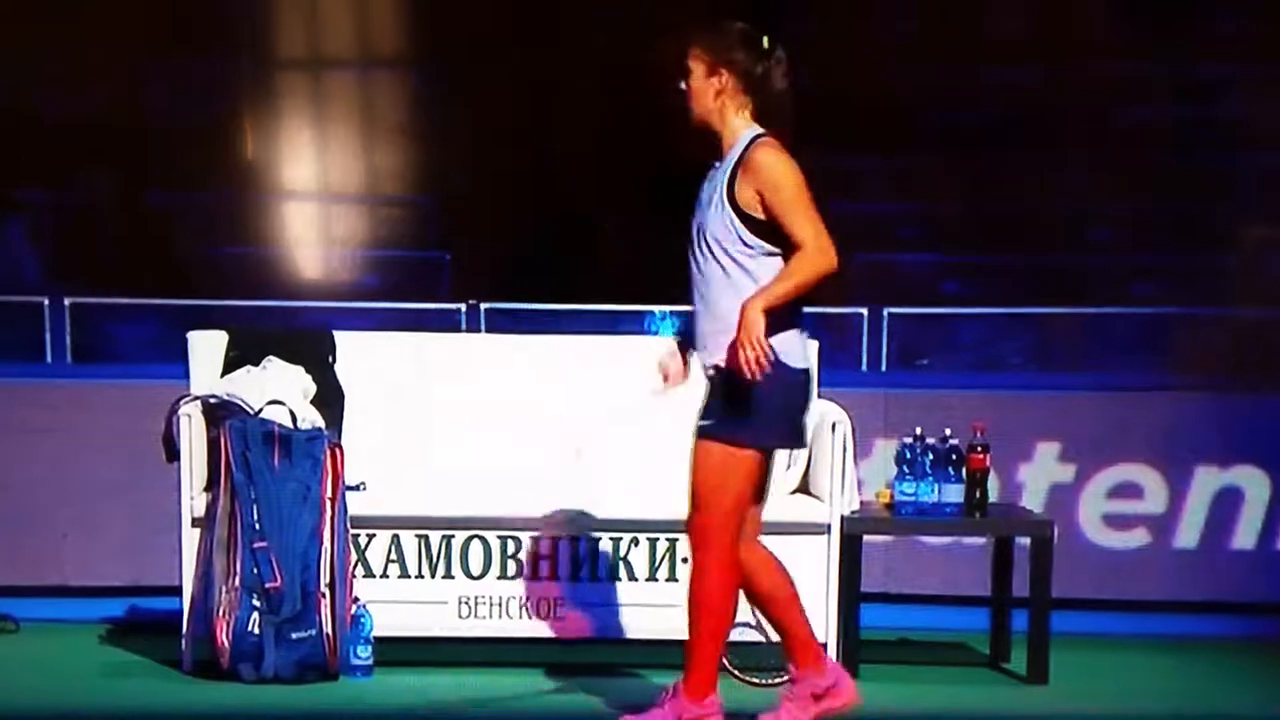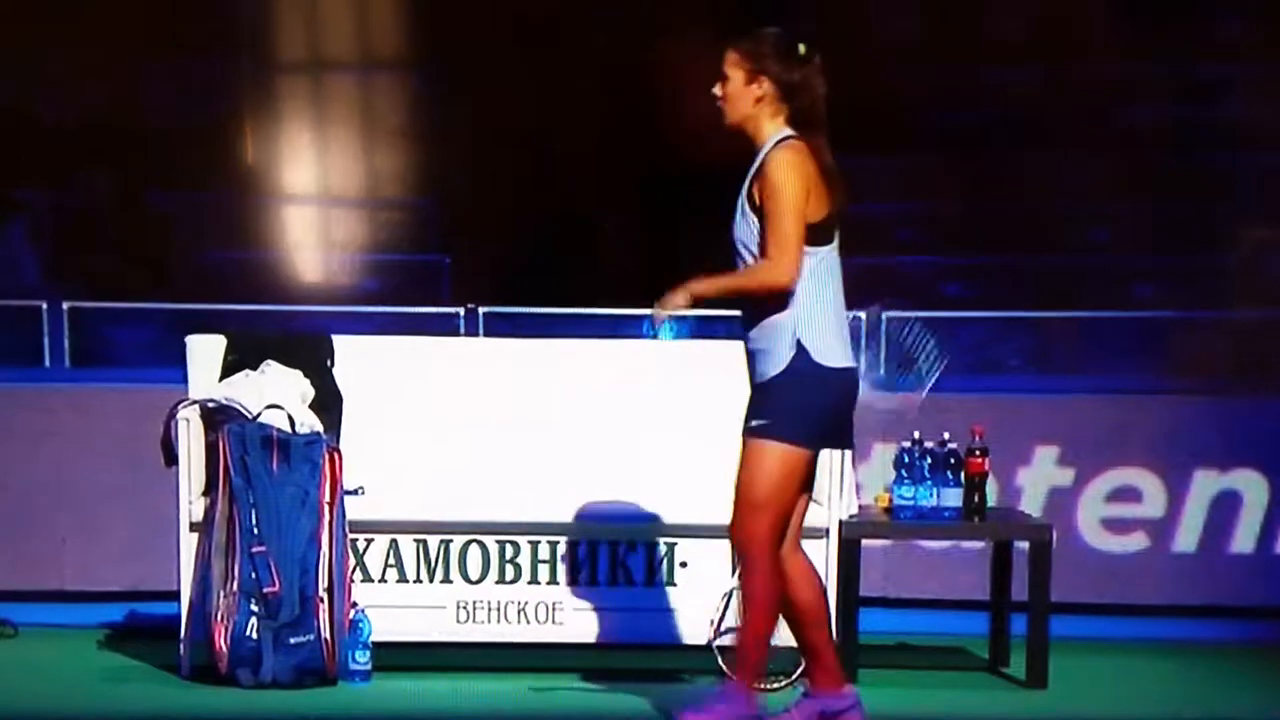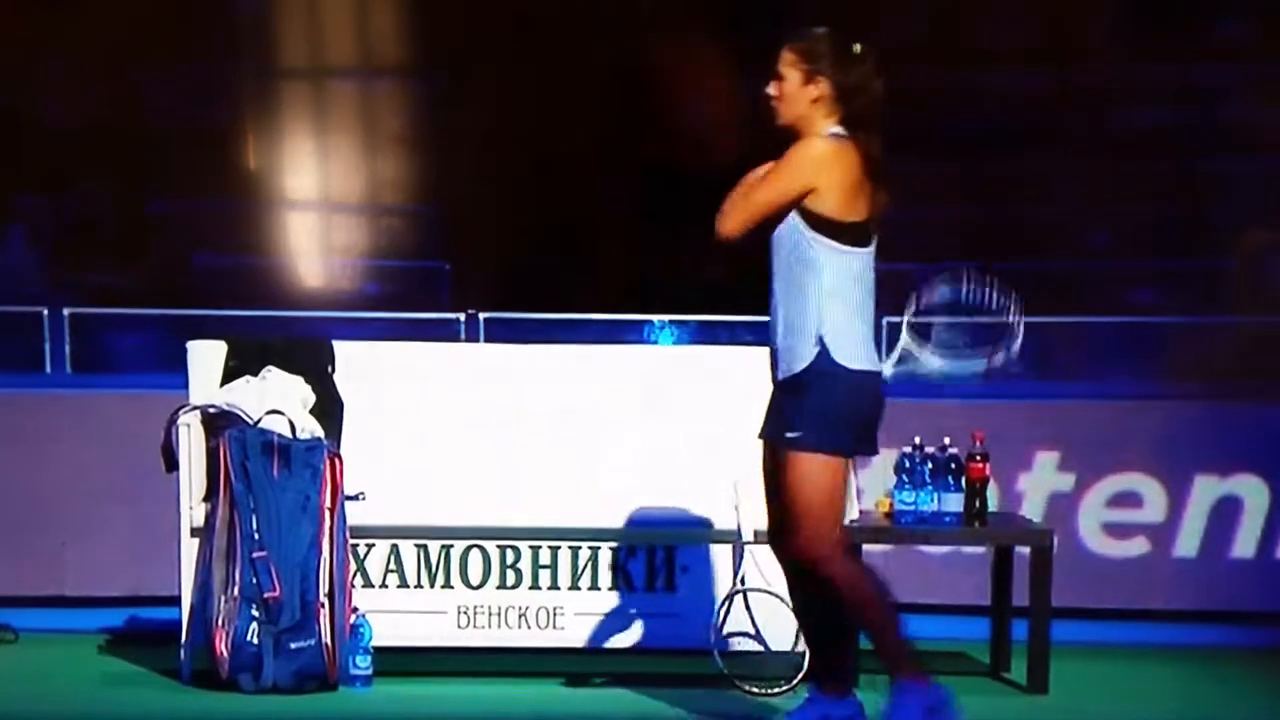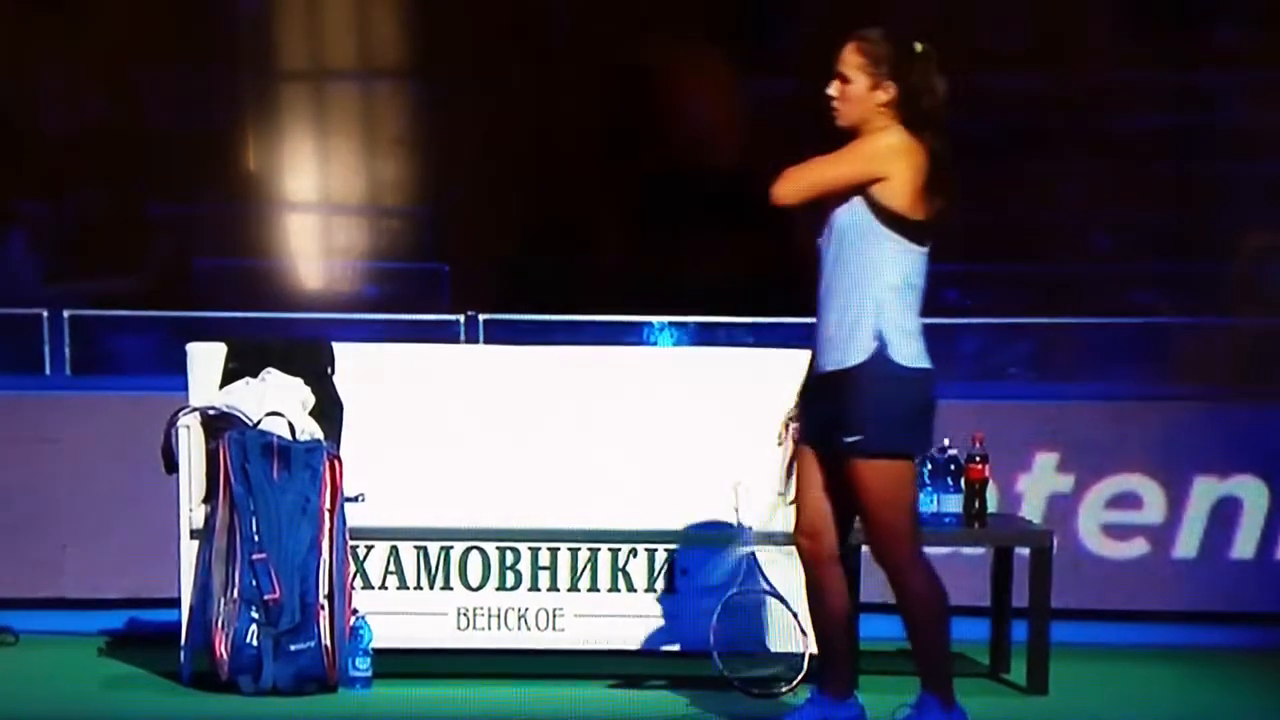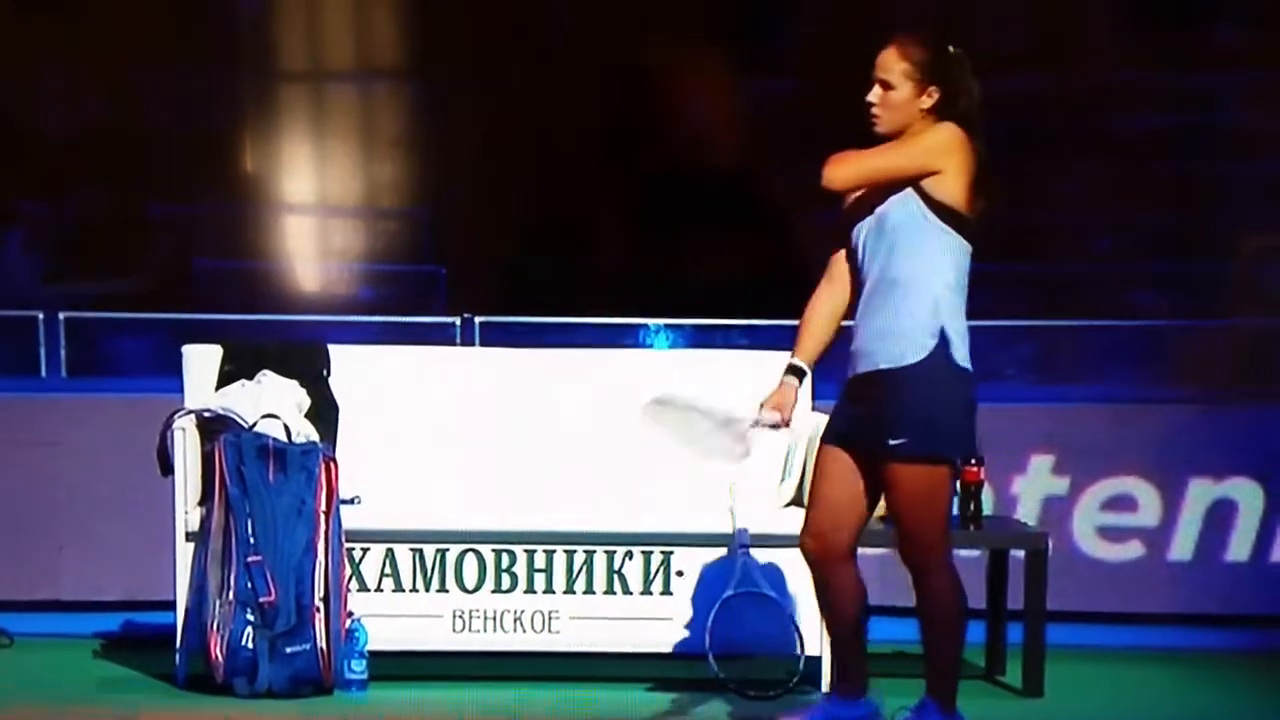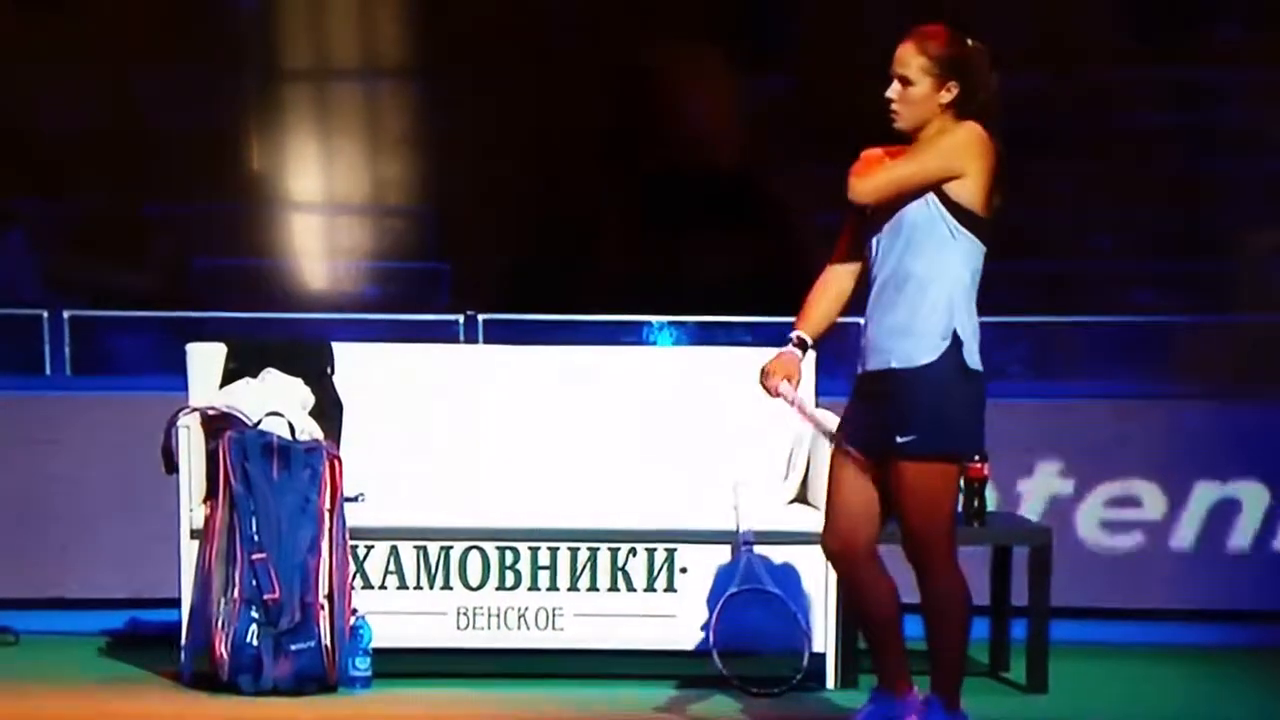
dt=0.3s
person 1, frame 1
left shoulder: (764, 158)
right shoulder: (725, 167)
left elbow: (819, 253)
left wrist: (757, 309)
right wrist: (686, 345)
left hip: (761, 374)
right hip: (735, 374)
left knee: (712, 537)
right knee: (735, 539)
person 1, frame 2
left shoulder: (786, 160)
right shoulder: (776, 162)
left elbow: (779, 272)
left wrist: (698, 287)
left hip: (806, 372)
right hip: (790, 374)
left knee: (753, 535)
right knee: (777, 544)
person 1, frame 3
left shoulder: (822, 154)
right shoulder: (830, 161)
left elbow: (730, 221)
left wrist: (757, 178)
left hip: (831, 377)
right hip: (802, 377)
left knee: (820, 547)
right knee: (791, 546)
person 1, frame 4
left shoulder: (895, 151)
right shoulder: (866, 173)
left elbow: (784, 191)
left wrist: (814, 168)
right wrist: (805, 389)
left hip: (881, 378)
right hip: (838, 379)
left knee: (896, 552)
right knee: (817, 545)
person 1, frame 5
left shoulder: (949, 144)
right shoulder: (877, 188)
left elbow: (834, 174)
right elbow: (837, 284)
left wrist: (851, 162)
right wrist: (794, 371)
left hip: (925, 380)
right hip: (868, 382)
left knee: (924, 556)
right knee: (824, 544)
person 1, frame 6
left shoulder: (969, 143)
right shoulder: (892, 169)
left elbow: (861, 188)
right elbow: (845, 264)
left wrist: (868, 163)
right wrist: (796, 343)
left hip: (935, 377)
right hip: (878, 378)
left knee: (930, 554)
right knee: (845, 544)
